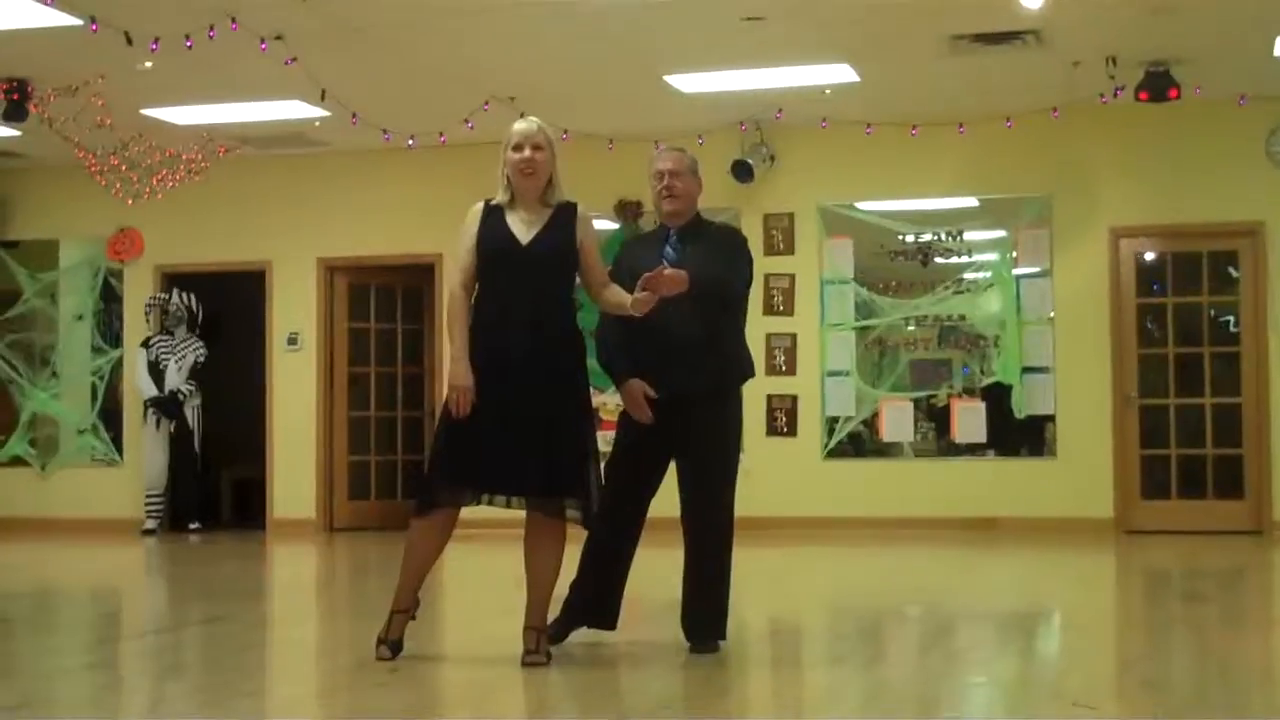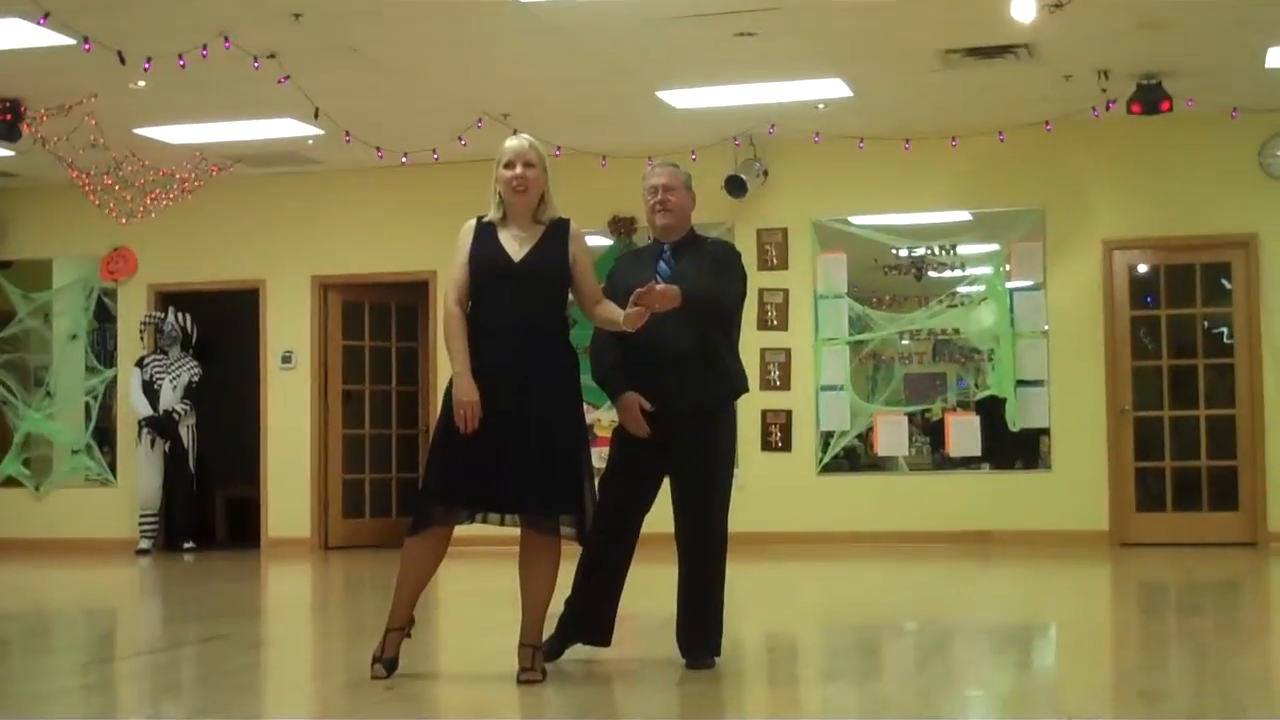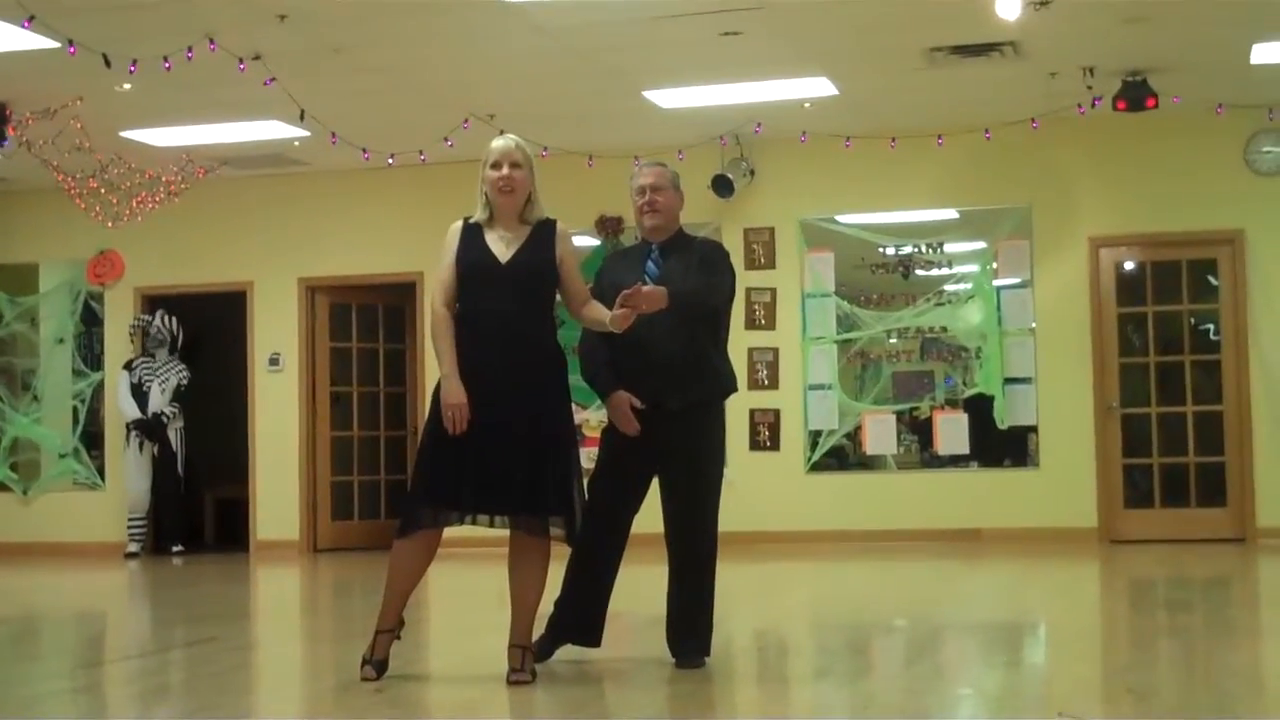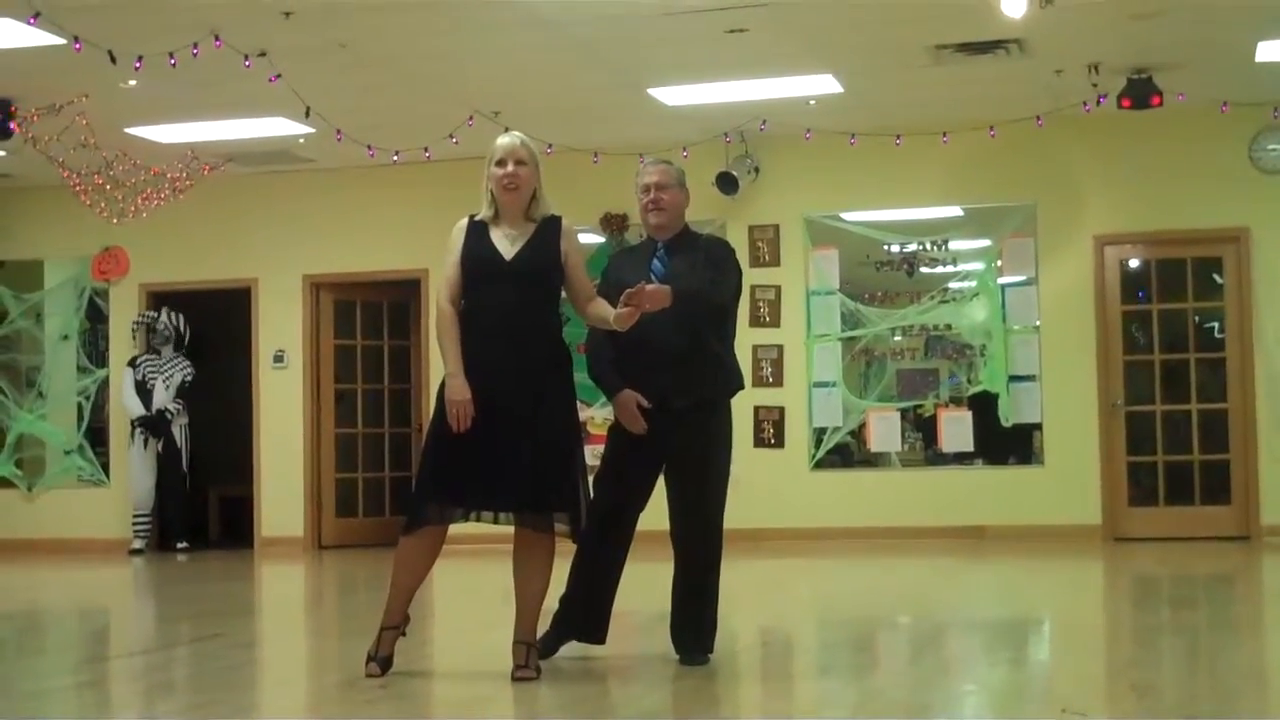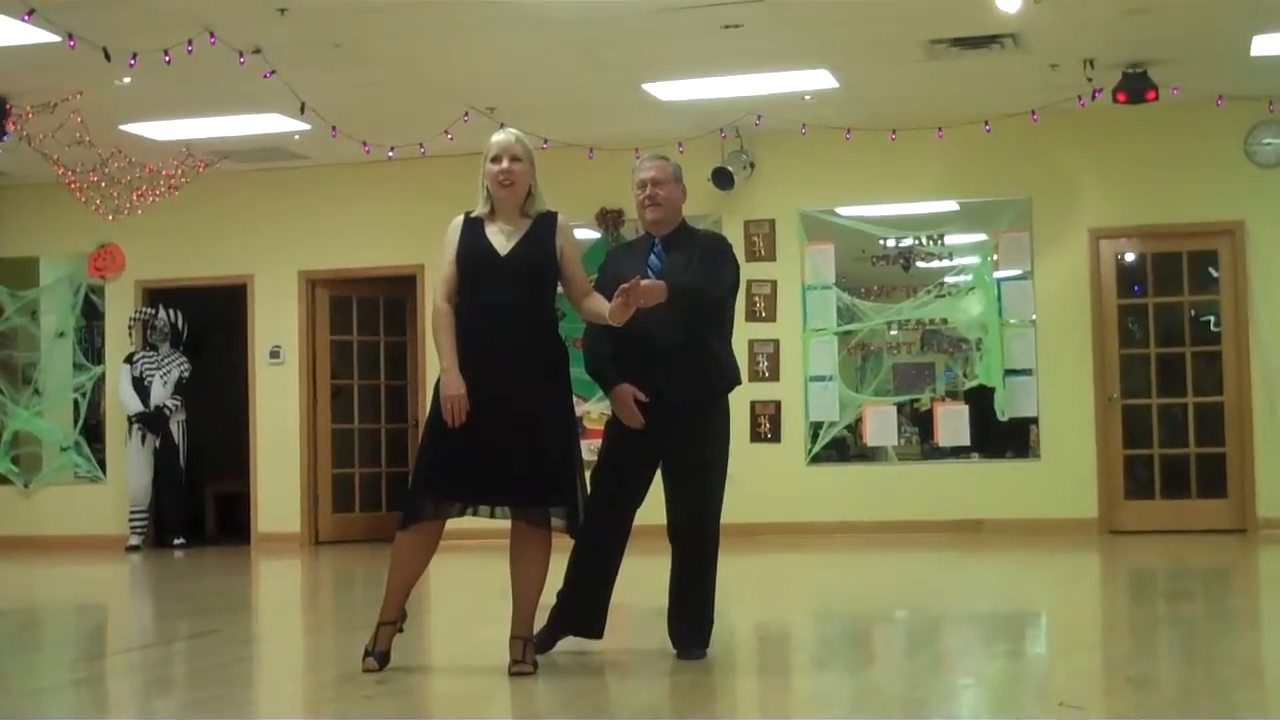
dt=0.7s
person 1, frame 1
left shoulder: (574, 219)
right shoulder: (481, 215)
left elbow: (600, 289)
right elbow: (460, 290)
left wrist: (633, 302)
right wrist: (459, 362)
left hip: (553, 368)
right hip: (488, 364)
left knee: (548, 498)
right knee: (444, 489)
left ankle: (535, 627)
right ankle: (401, 608)
person 1, frame 2
left shoulder: (567, 235)
right shoulder: (474, 232)
left elbow: (593, 304)
right elbow: (454, 306)
left wrist: (625, 319)
right wrist: (462, 378)
left hip: (548, 386)
right hip: (482, 382)
left knee: (543, 515)
right knee: (440, 506)
left ankle: (531, 645)
right ankle: (396, 627)
person 1, frame 3
left shoulder: (553, 236)
right shoulder: (461, 233)
left elbow: (580, 304)
right elbow: (441, 307)
left wrist: (614, 319)
right wrist: (450, 380)
left hip: (536, 387)
right hip: (469, 385)
left knee: (532, 516)
right knee: (429, 508)
left ankle: (520, 644)
right ankle: (385, 628)
person 1, frame 4
left shoulder: (558, 233)
right shoulder: (466, 231)
left elbow: (586, 301)
right elbow: (447, 304)
left wrist: (618, 317)
right wrist: (455, 376)
left hip: (541, 384)
right hip: (474, 382)
left knee: (537, 512)
right knee: (434, 504)
left ankle: (524, 642)
right ankle: (390, 625)
person 1, frame 5
left shoulder: (554, 228)
right shoulder: (463, 227)
left elbow: (582, 296)
right elbow: (443, 302)
left wrist: (614, 311)
right wrist: (449, 372)
left hip: (536, 379)
right hip: (470, 378)
left knee: (533, 507)
right knee: (430, 500)
left ankle: (522, 636)
right ankle: (388, 621)
person 2, frame 1
left shoulder: (727, 242)
right shoulder: (633, 251)
left elbow: (733, 291)
right elbow: (609, 320)
left wrist: (687, 283)
right wrist: (624, 378)
left hip: (711, 398)
right hip: (646, 397)
left knee: (708, 514)
right knee: (618, 506)
left ankle: (704, 625)
right ankle: (582, 609)
person 2, frame 2
left shoulder: (720, 257)
right shoulder: (627, 267)
left elbow: (725, 305)
right elbow: (603, 336)
left wrist: (679, 297)
right wrist: (619, 391)
left hip: (706, 413)
right hip: (641, 411)
left knee: (703, 530)
right knee: (611, 522)
left ankle: (699, 641)
right ankle: (577, 625)
person 2, frame 3
left shoulder: (708, 256)
right shoulder: (614, 266)
left elbow: (713, 304)
right elbow: (591, 336)
left wrist: (666, 298)
right wrist: (609, 390)
left hip: (694, 412)
right hip: (629, 411)
left knee: (692, 529)
right knee: (601, 522)
left ankle: (689, 641)
right ankle: (567, 626)
person 2, frame 4
left shoulder: (715, 253)
right shoulder: (620, 264)
left elbow: (718, 301)
right elbow: (598, 334)
left wrist: (670, 296)
right wrist: (615, 389)
left hip: (700, 408)
right hip: (636, 408)
left knee: (698, 528)
right knee: (606, 518)
left ankle: (693, 638)
right ankle: (571, 622)
person 2, frame 5
left shoulder: (712, 249)
right shoulder: (618, 260)
left elbow: (713, 296)
right elbow: (596, 328)
left wrist: (665, 291)
right wrist: (613, 383)
left hip: (698, 403)
right hip: (632, 402)
left knee: (694, 522)
right knee: (604, 513)
left ankle: (691, 633)
right ankle: (570, 617)
person 3, frame 1
left shoulder: (197, 347)
right shoulder: (150, 343)
left elbow: (196, 379)
right elbow: (141, 375)
left wrist: (176, 399)
right wrist: (156, 399)
left hip: (186, 410)
right hip: (156, 410)
left knee: (188, 463)
right knee: (155, 463)
left ankle: (191, 517)
right ankle: (152, 517)
person 3, frame 2
left shoulder: (192, 367)
right shoulder: (144, 362)
left elbow: (190, 399)
right elbow: (135, 394)
left wrist: (171, 419)
right wrist: (151, 419)
left hip: (181, 430)
right hip: (150, 429)
left knee: (182, 482)
right knee: (149, 483)
left ankle: (185, 536)
right ankle: (146, 536)
person 3, frame 3
left shoulder: (179, 370)
right shoulder: (132, 366)
left elbow: (179, 402)
right elbow: (123, 397)
left wrist: (159, 421)
right wrist: (139, 421)
left hip: (168, 433)
right hip: (138, 432)
left knee: (170, 486)
right knee: (138, 486)
left ankle: (173, 539)
right ankle: (135, 539)
person 3, frame 4
left shoulder: (184, 366)
right shoulder: (136, 363)
left elbow: (183, 398)
right elbow: (128, 395)
left wrist: (163, 417)
right wrist: (144, 418)
left hip: (174, 430)
right hip: (143, 429)
left knee: (175, 483)
right knee: (142, 483)
left ankle: (178, 536)
right ankle: (140, 536)
person 3, frame 5
left shoulder: (181, 362)
right shoulder: (133, 359)
left elbow: (180, 394)
right elbow: (125, 390)
left wrist: (162, 414)
right wrist: (142, 415)
left hip: (171, 426)
right hip: (140, 426)
left knee: (173, 480)
right knee: (139, 480)
left ankle: (175, 533)
right ankle: (136, 533)
